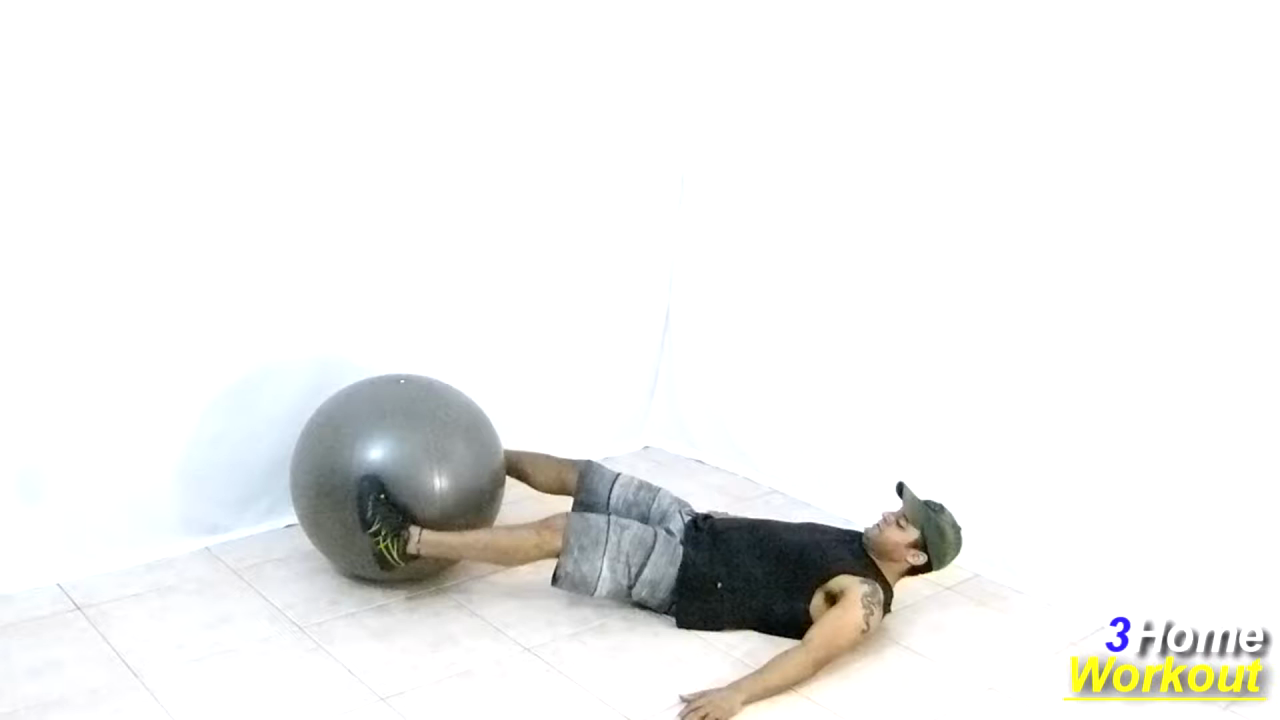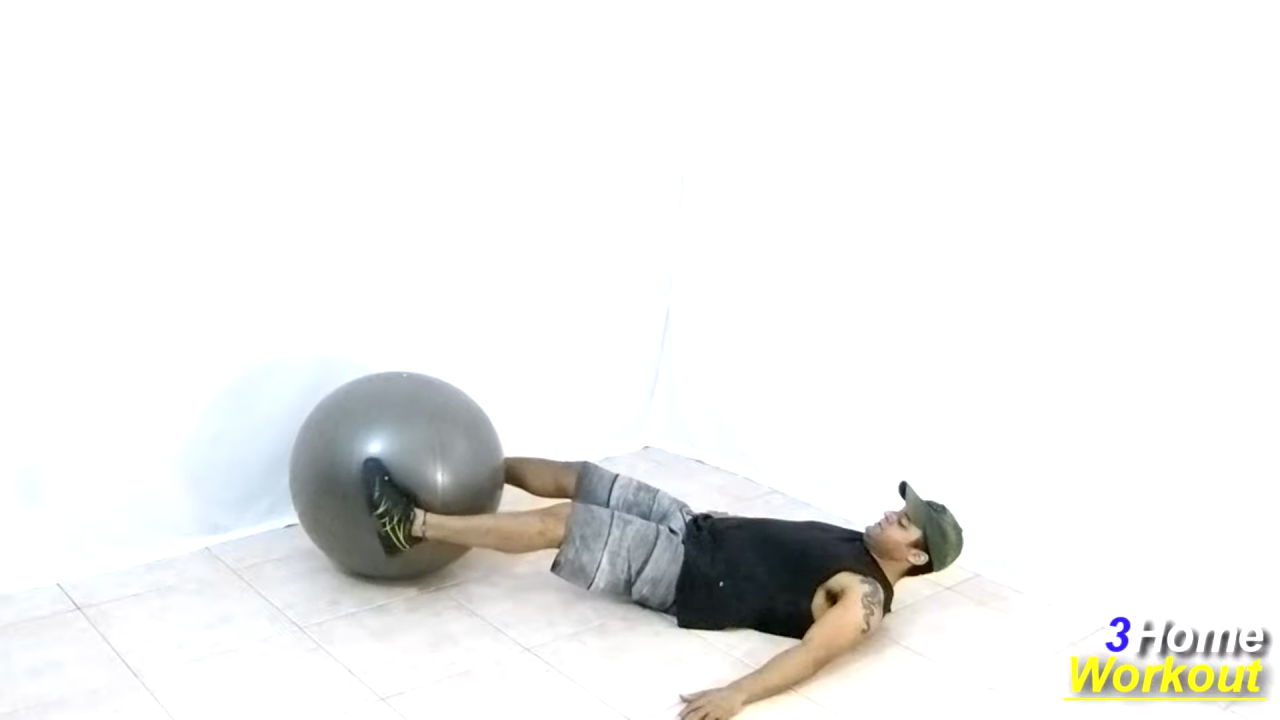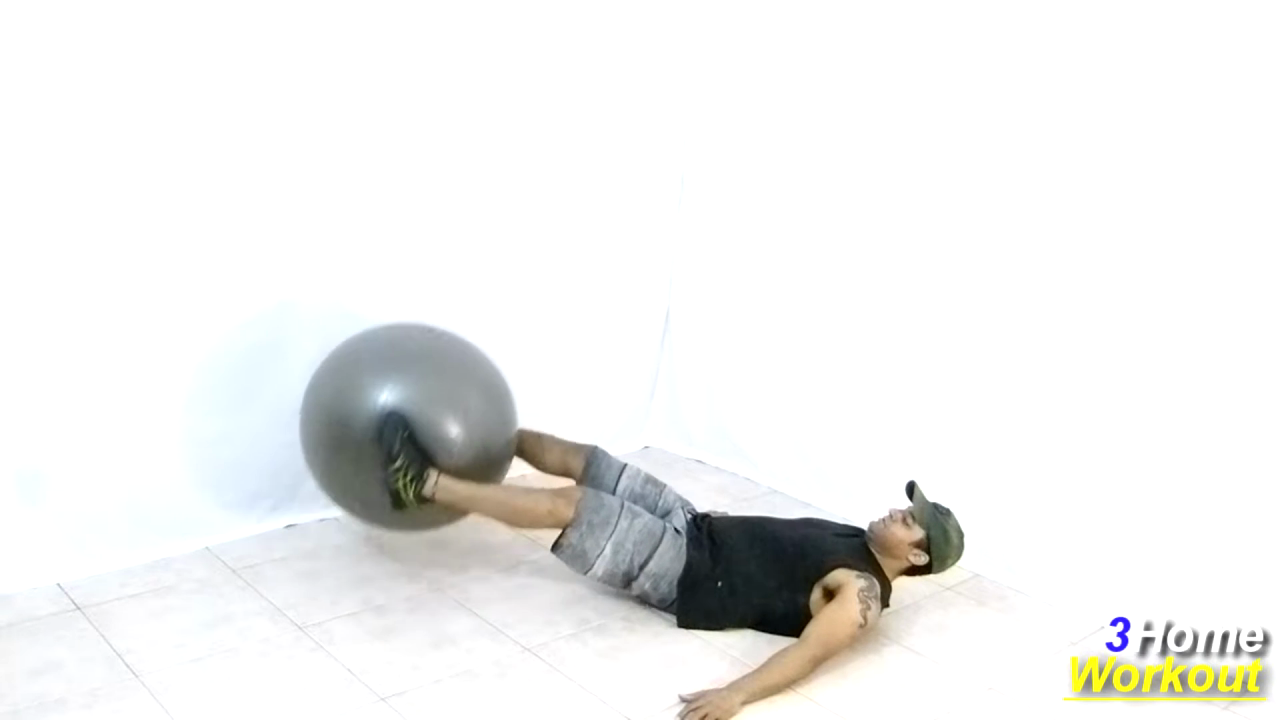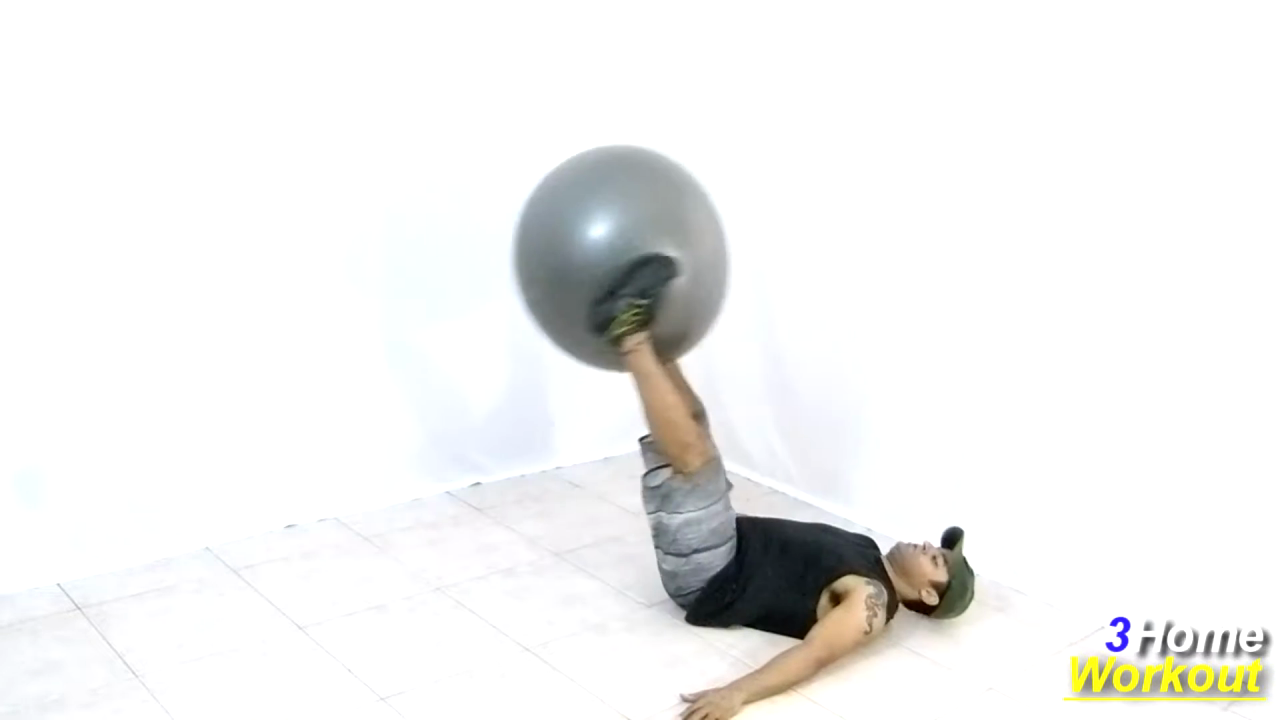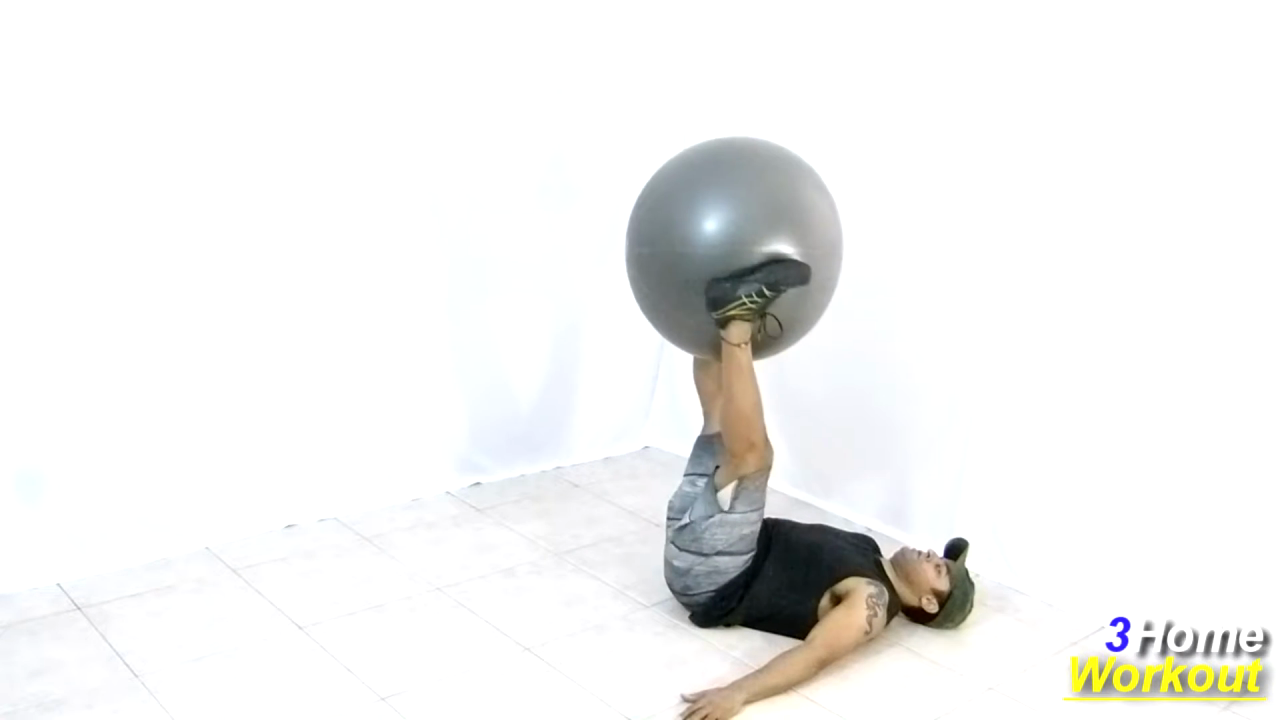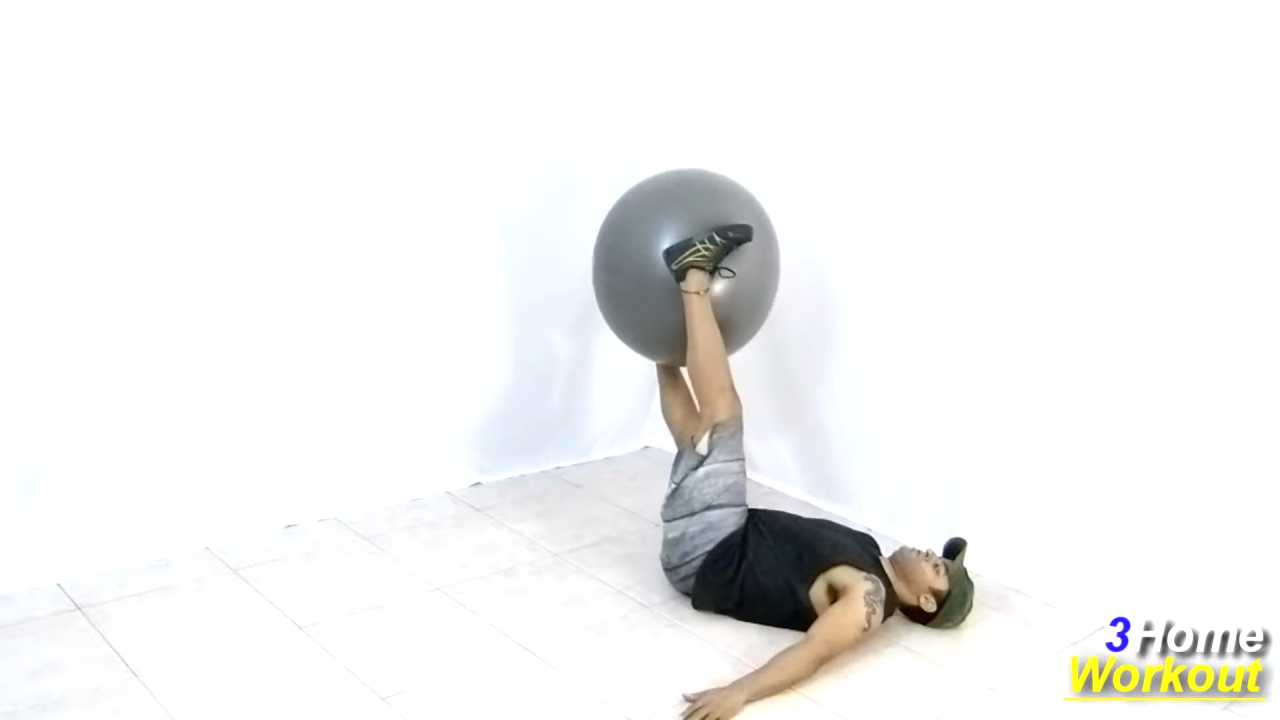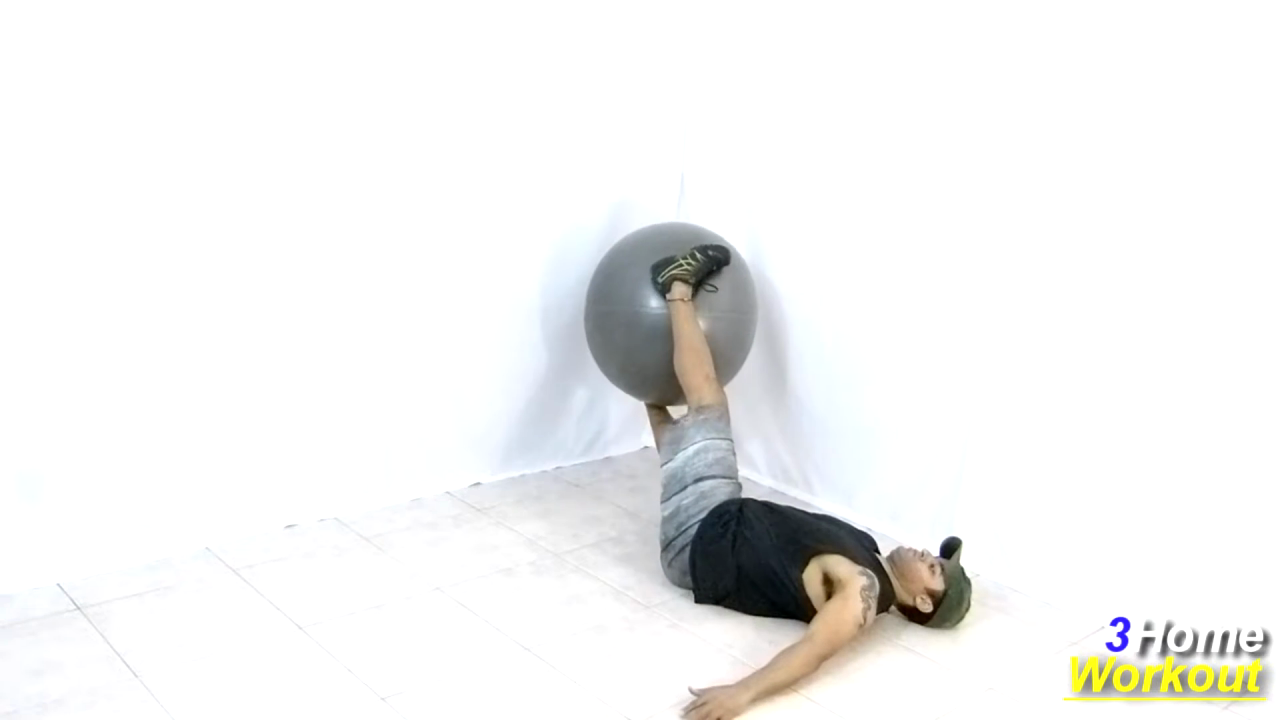
dt=0.5s
person 1, frame 1
left shoulder: (865, 597)
right shoulder: (852, 542)
left elbow: (811, 653)
right wrist: (711, 521)
left hip: (691, 577)
right hip: (694, 529)
left knee: (554, 532)
right knee: (576, 474)
left ankle: (408, 540)
person 1, frame 2
left shoulder: (865, 596)
right shoulder: (852, 543)
left elbow: (812, 653)
right wrist: (713, 520)
left hip: (690, 576)
right hip: (694, 531)
left knee: (557, 523)
right knee: (574, 476)
left ankle: (415, 525)
person 1, frame 3
left shoulder: (862, 595)
right shoulder: (854, 540)
left elbow: (807, 654)
left hip: (689, 579)
right hip: (696, 531)
left knee: (569, 505)
right knee: (584, 460)
left ankle: (424, 482)
person 1, frame 4
left shoulder: (868, 602)
right shoulder: (866, 553)
left elbow: (815, 653)
left hip: (708, 580)
left knee: (691, 451)
right knee: (689, 416)
left ankle: (629, 333)
right ankle: (633, 324)
person 1, frame 5
left shoulder: (871, 604)
right shoulder: (867, 552)
left elbow: (815, 656)
left hip: (709, 582)
right hip: (698, 550)
left knee: (750, 454)
right knee: (722, 419)
left ankle: (738, 317)
right ankle: (734, 314)
person 1, frame 6
left shoulder: (868, 597)
right shoulder: (866, 552)
left elbow: (814, 652)
left hip: (706, 559)
right hip: (716, 549)
left knee: (722, 413)
left ankle: (696, 276)
person 1, frame 7
left shoulder: (863, 591)
right shoulder: (865, 550)
left elbow: (814, 651)
left hip: (702, 538)
right hip: (712, 536)
left knee: (707, 402)
left ankle: (679, 287)
